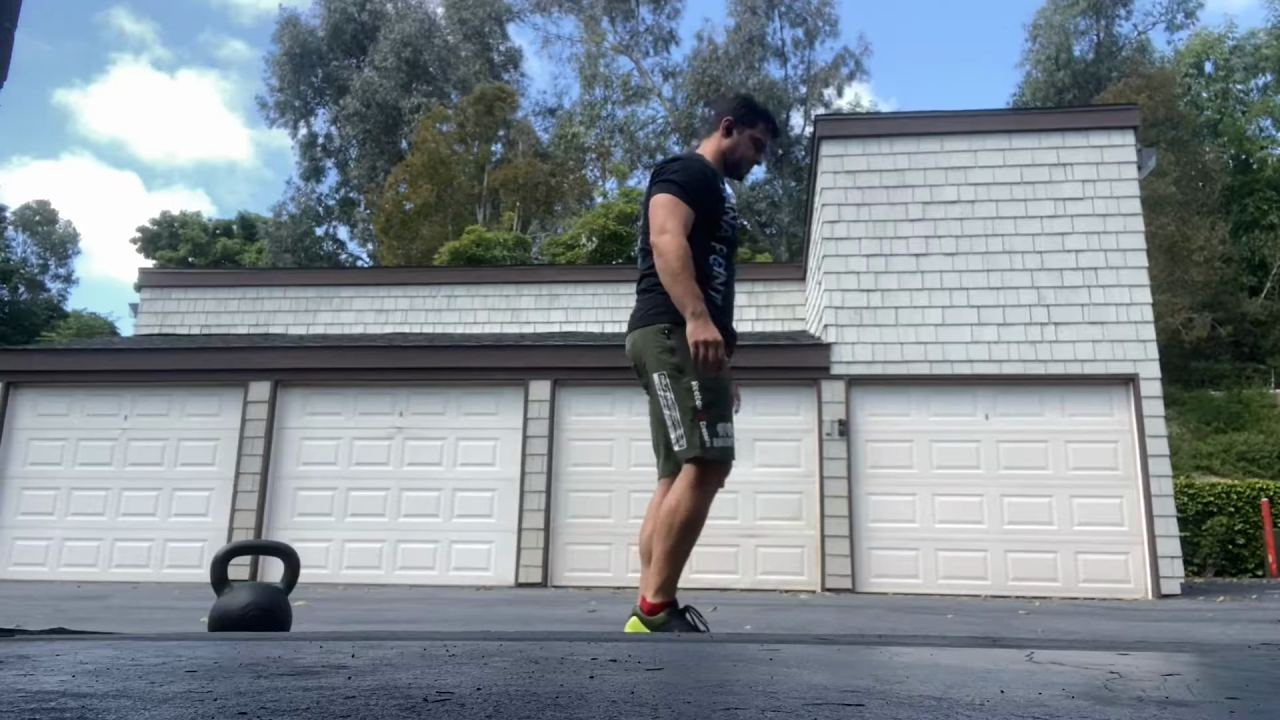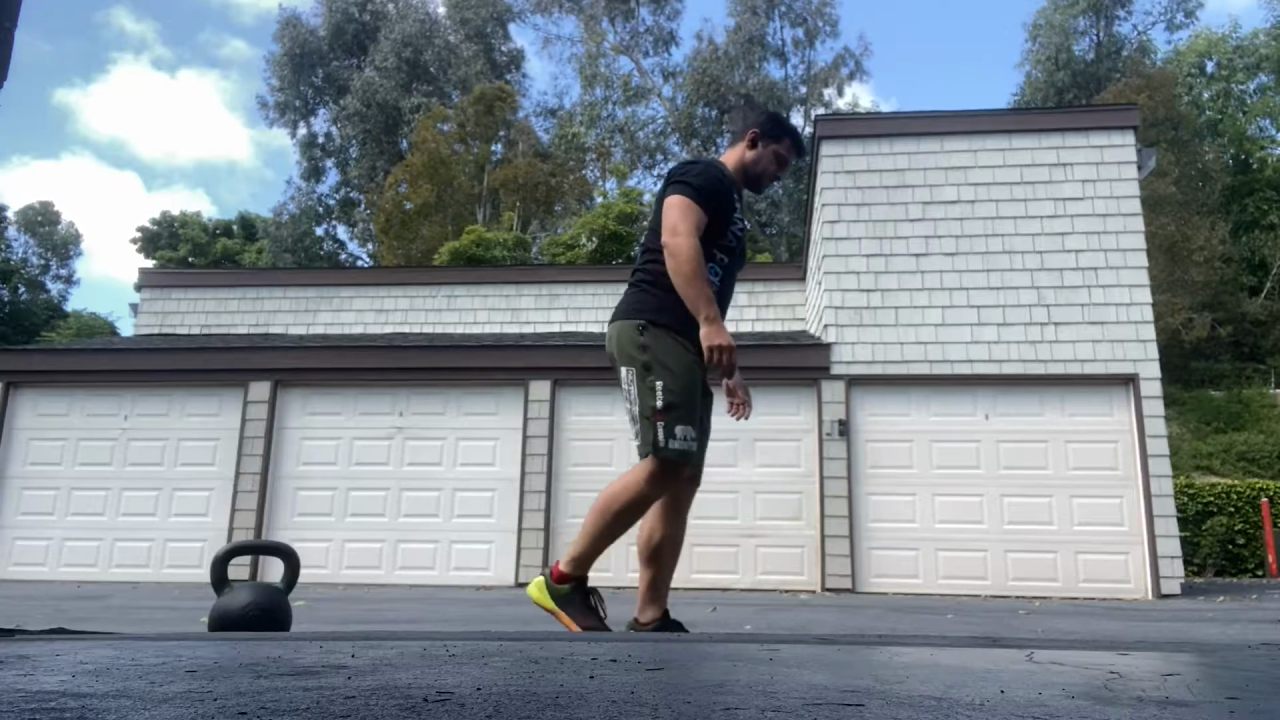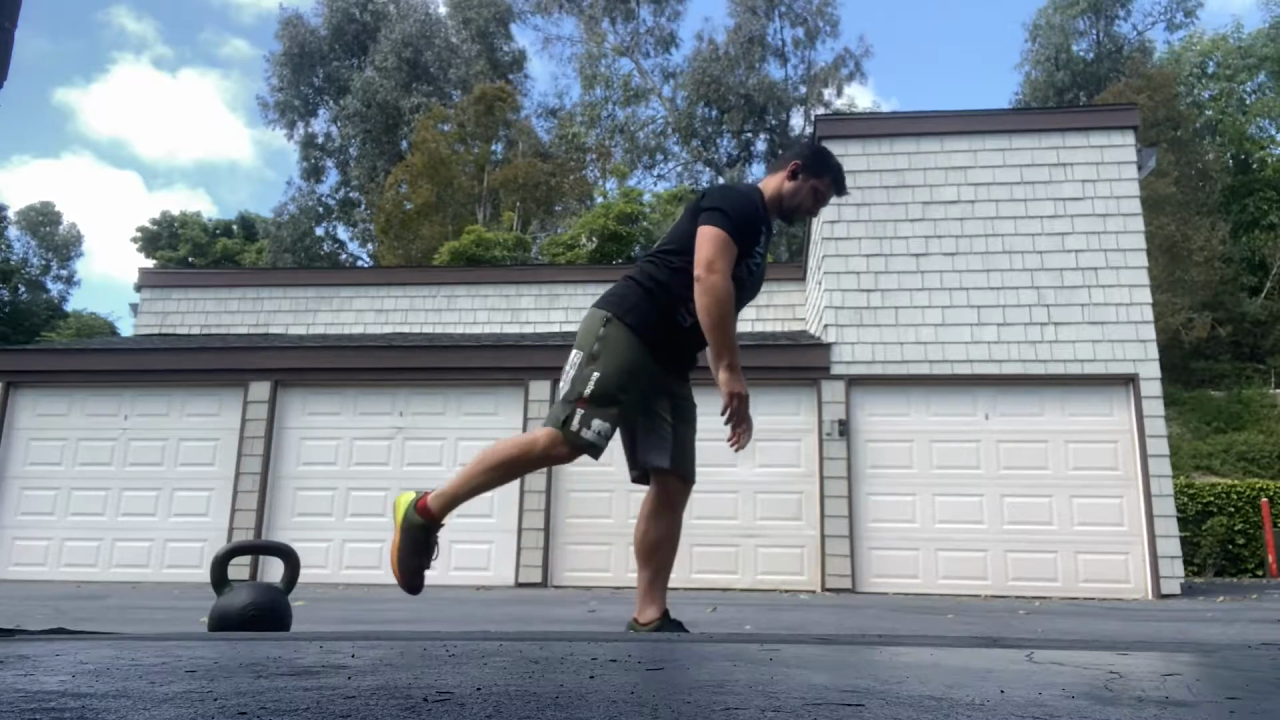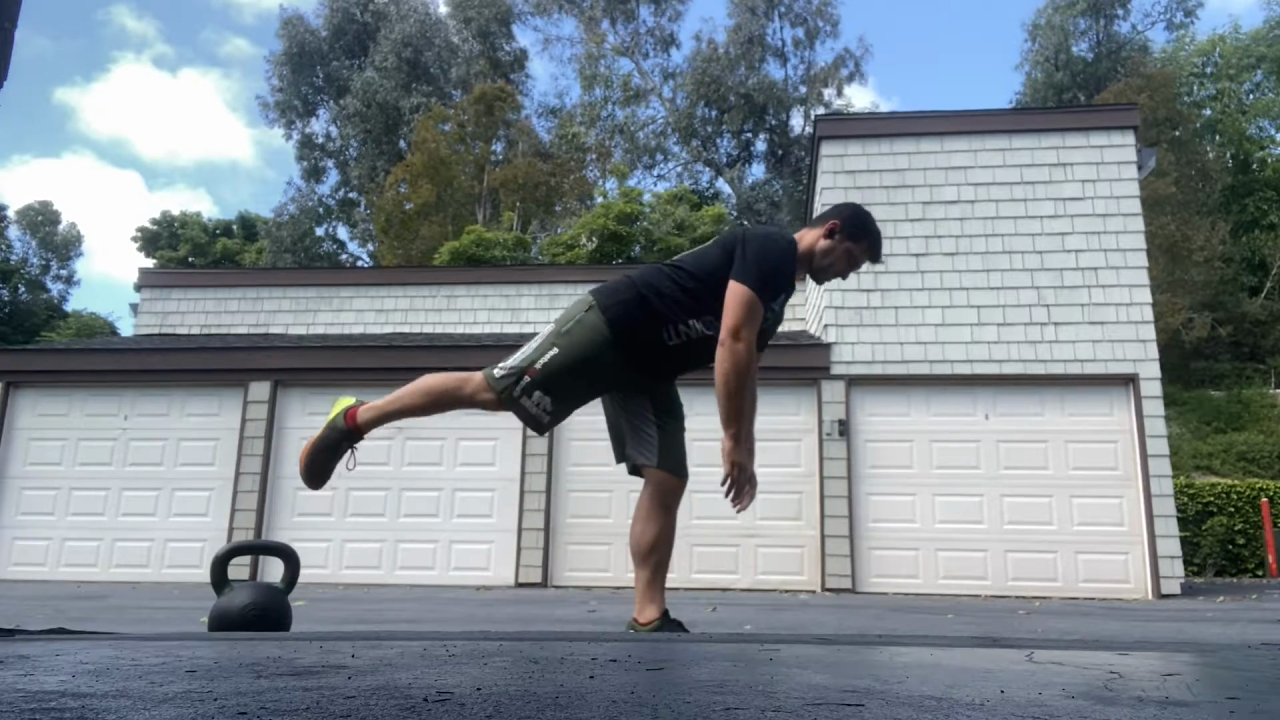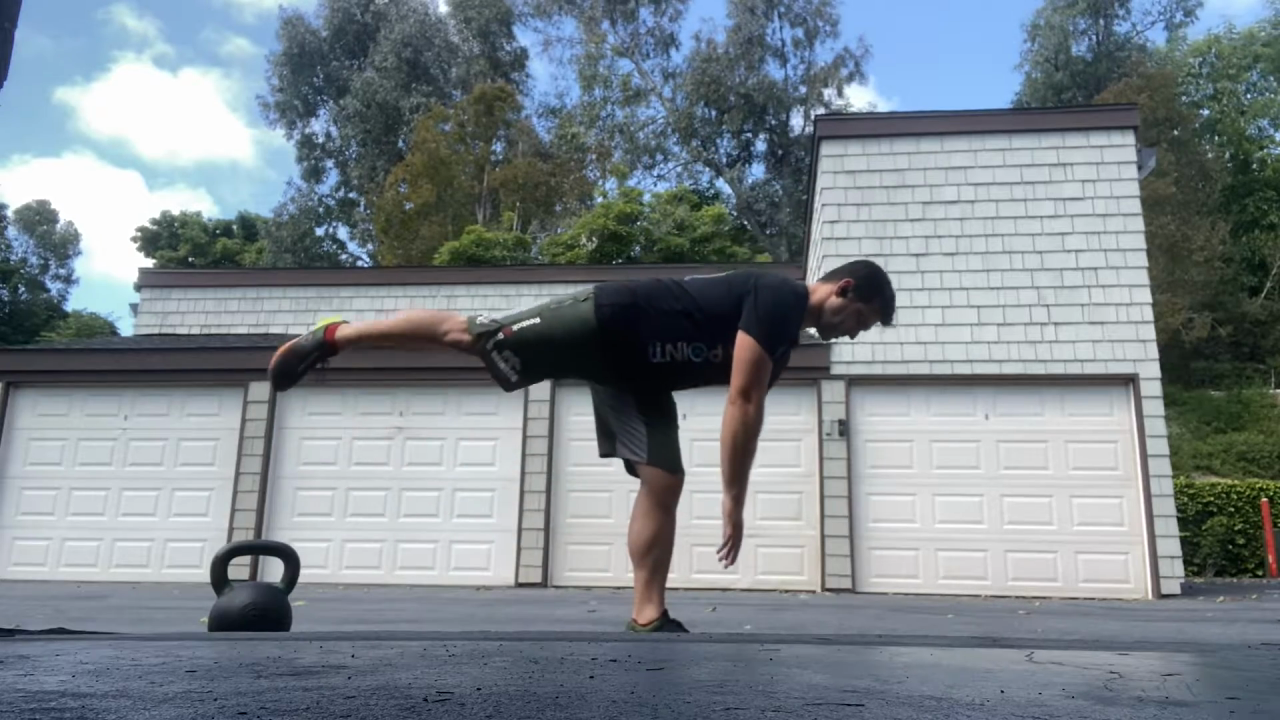
dt=0.4s
person 1, frame 1
left shoulder: (711, 190)
right shoulder: (686, 171)
right elbow: (666, 240)
left wrist: (716, 346)
right wrist: (698, 320)
left hip: (689, 343)
right hip: (673, 335)
left knee: (681, 476)
right knee: (706, 466)
left ankle: (652, 608)
right ankle: (656, 607)
person 1, frame 2
left shoulder: (729, 201)
right shoulder: (702, 176)
right elbow: (677, 241)
left wrist: (729, 369)
right wrist: (710, 326)
left hip: (683, 343)
right hip: (653, 331)
left knee: (681, 479)
right knee: (664, 464)
left ankle: (650, 616)
right ankle: (565, 578)
person 1, frame 3
left shoulder: (761, 230)
right shoulder: (736, 202)
left elbow: (721, 314)
right elbow: (709, 278)
left wrist: (735, 394)
right wrist: (729, 373)
left hip: (667, 359)
right hip: (623, 329)
left knee: (674, 482)
right knee: (560, 442)
left ankle: (650, 615)
right ankle: (428, 510)
person 1, frame 4
left shoulder: (778, 292)
right shoulder: (767, 249)
left elbow: (742, 364)
right elbow: (732, 345)
left wrist: (745, 453)
right wrist: (734, 441)
left hip: (647, 365)
right hip: (609, 325)
left knee: (667, 480)
right knee: (490, 388)
left ankle: (648, 612)
right ankle: (356, 420)
person 1, frame 5
left shoulder: (784, 338)
right shoulder: (777, 299)
left elbow: (747, 411)
right elbow: (741, 404)
left wrist: (735, 500)
right wrist: (733, 499)
left hip: (636, 369)
right hip: (602, 325)
left knee: (663, 481)
right knee: (464, 332)
left ankle: (647, 615)
right ankle: (333, 336)
